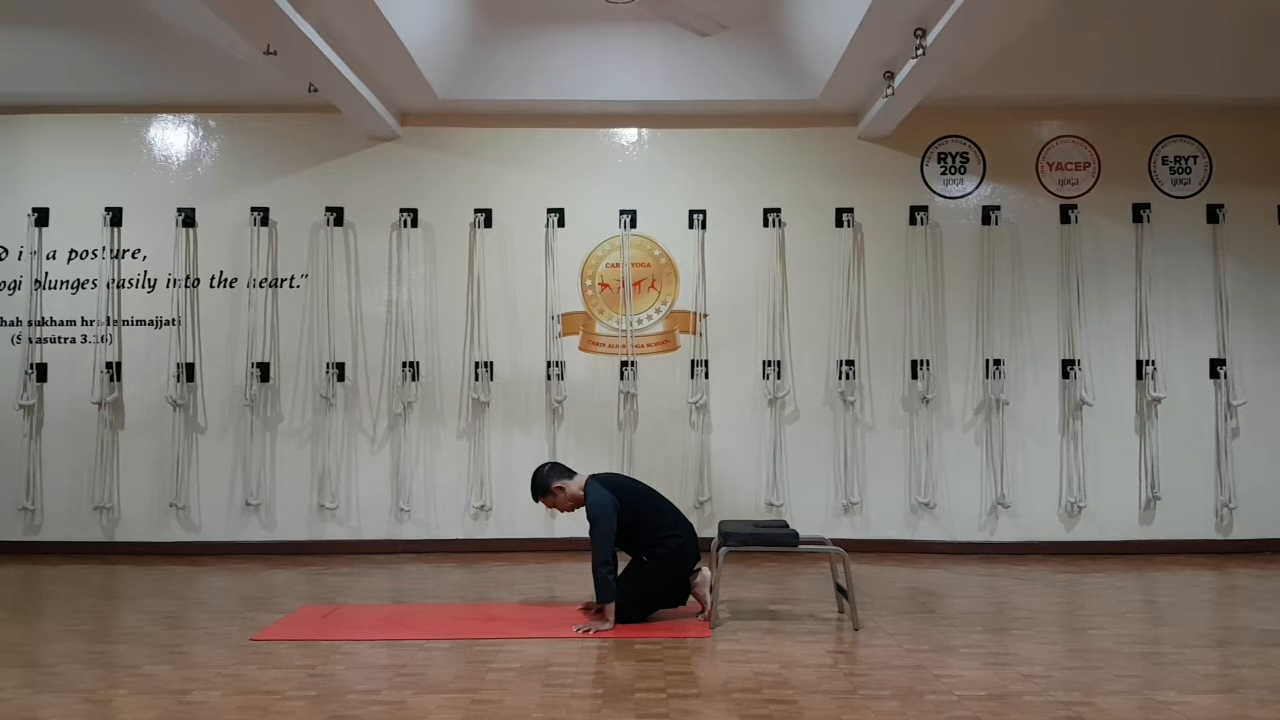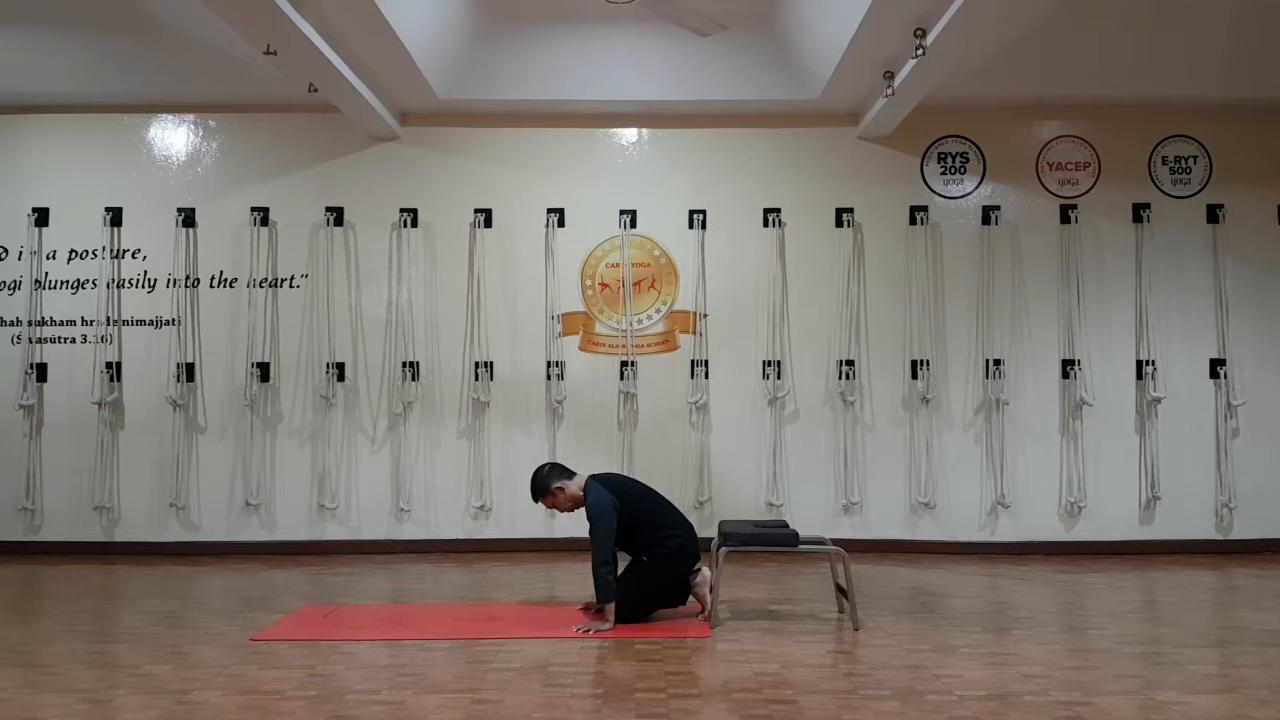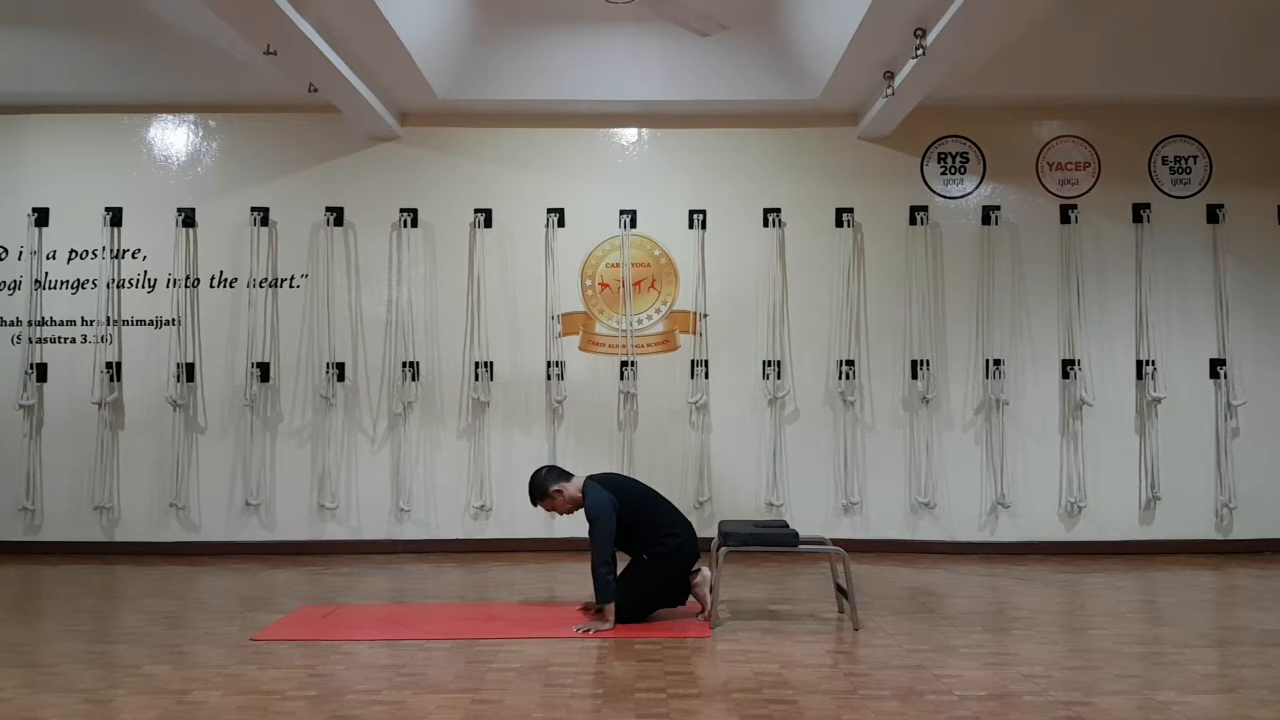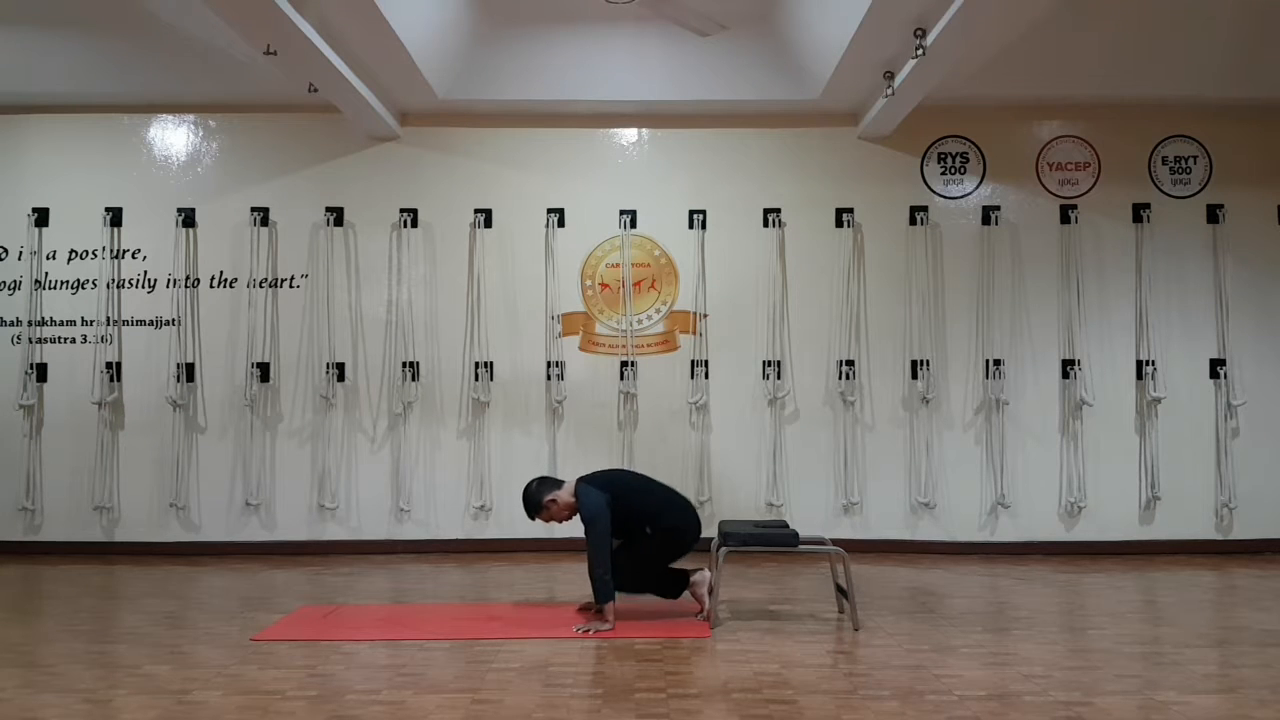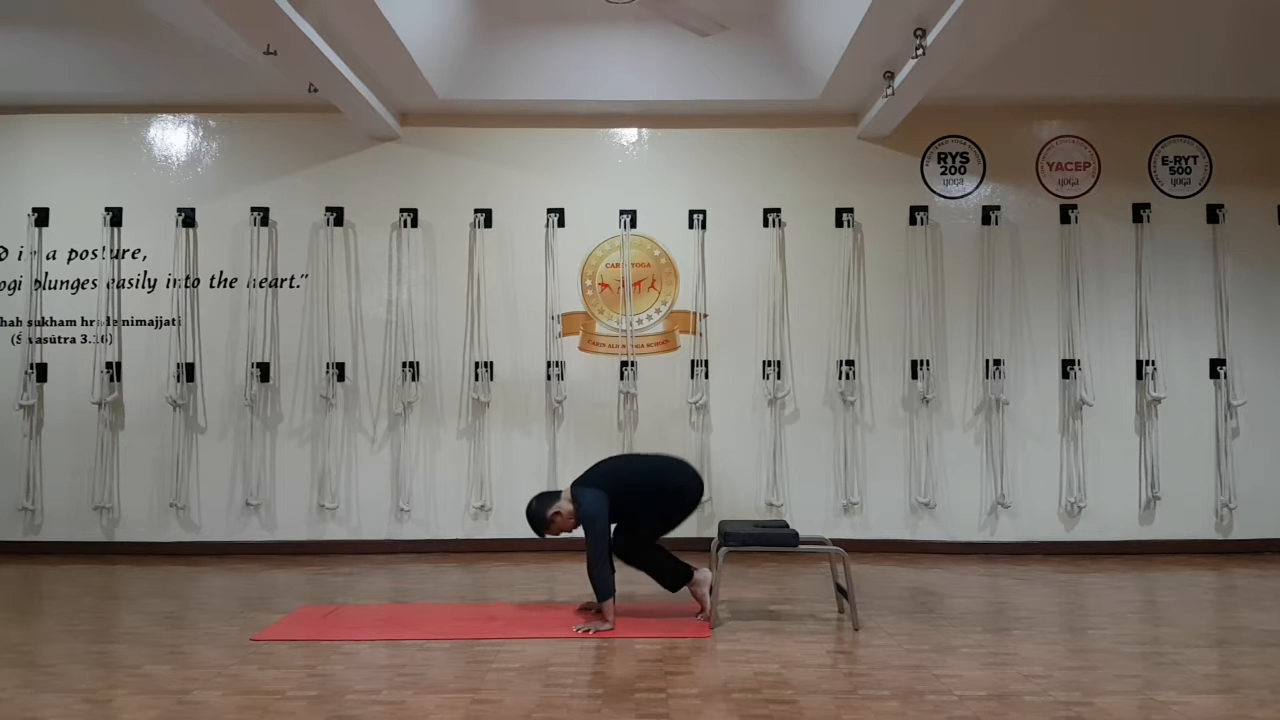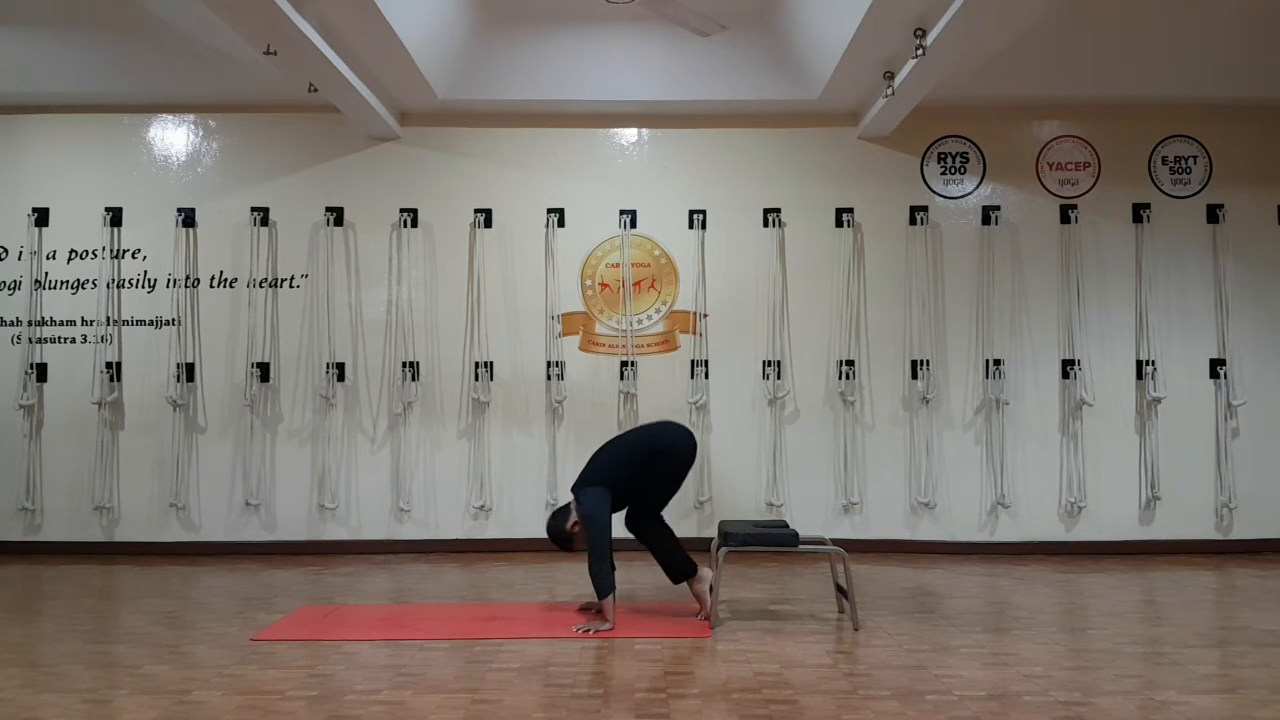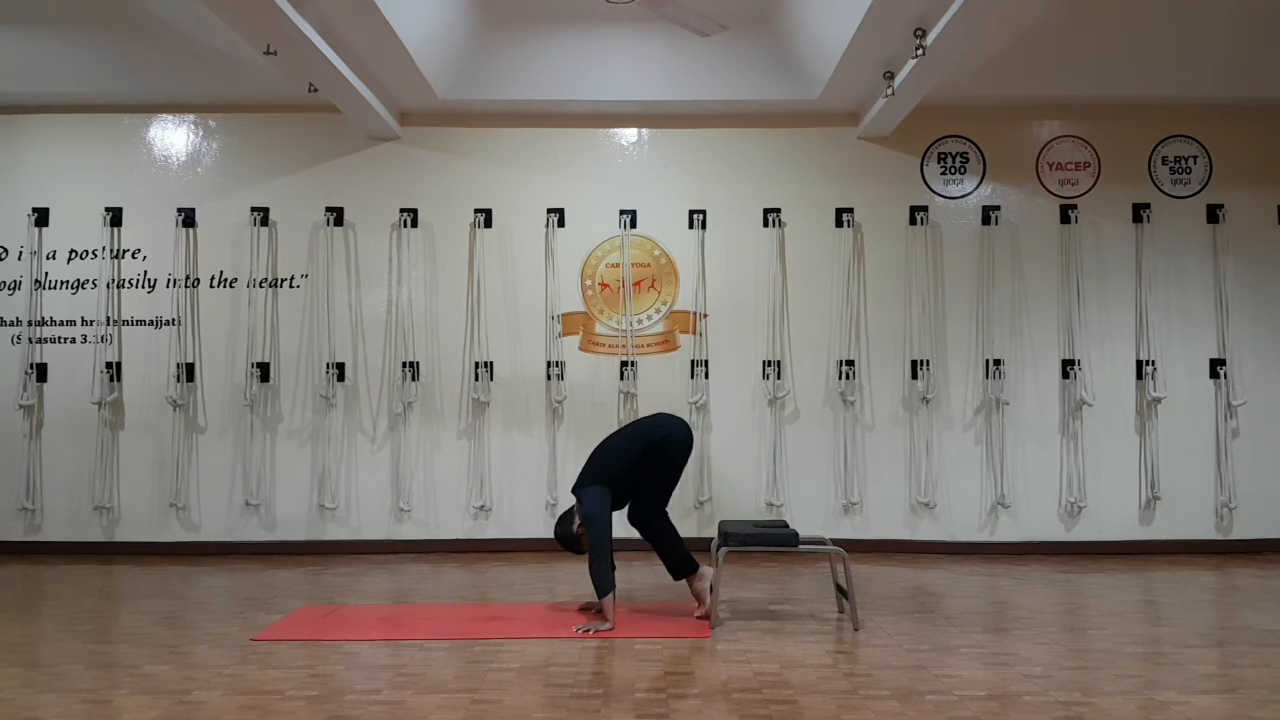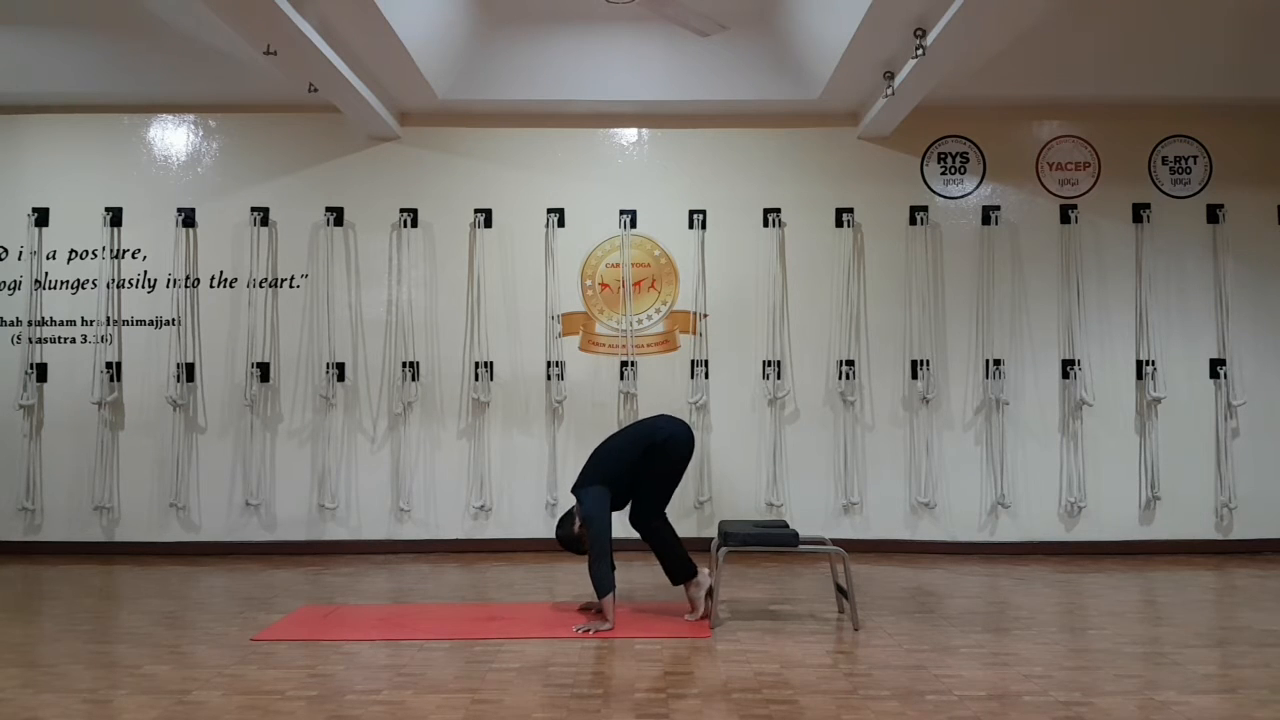
dt=0.3s
person 1, frame 1
left shoulder: (599, 501)
right shoulder: (599, 488)
left elbow: (602, 559)
right elbow: (606, 552)
left wrist: (608, 619)
right wrist: (605, 601)
left hip: (674, 548)
right hip: (675, 543)
left knee: (623, 610)
right knee: (623, 598)
left ankle: (691, 585)
right ankle: (692, 578)
person 1, frame 2
left shoulder: (598, 501)
right shoulder: (598, 489)
left elbow: (603, 559)
right elbow: (607, 553)
left wrist: (608, 619)
right wrist: (606, 601)
left hip: (673, 548)
right hip: (674, 543)
left knee: (623, 610)
right knee: (623, 597)
left ankle: (692, 584)
right ankle: (691, 579)
person 1, frame 3
left shoulder: (597, 501)
right shoulder: (596, 490)
left elbow: (602, 560)
right elbow: (606, 553)
left wrist: (608, 619)
right wrist: (604, 602)
left hip: (674, 547)
right hip: (673, 542)
left knee: (624, 611)
right knee: (622, 596)
left ankle: (692, 584)
right ankle: (692, 578)
person 1, frame 4
left shoulder: (591, 501)
right shoulder: (588, 491)
left elbow: (599, 560)
right elbow: (602, 554)
left wrist: (607, 619)
right wrist: (603, 602)
left hip: (676, 526)
right hip: (675, 522)
left knee: (619, 574)
right knee: (618, 565)
left ankle: (692, 581)
right ankle: (693, 578)
person 1, frame 5
left shoulder: (589, 505)
right shoulder: (583, 498)
left elbow: (597, 559)
right elbow: (601, 552)
left wrist: (608, 619)
right wrist: (605, 605)
left hip: (680, 484)
right hip: (673, 480)
left knee: (627, 543)
right knee: (631, 541)
left ankle: (693, 579)
right ankle: (693, 577)
person 1, frame 6
left shoulder: (591, 504)
right shoulder: (590, 497)
left elbow: (599, 559)
right elbow: (603, 553)
left wrist: (608, 619)
right wrist: (605, 602)
left hip: (673, 446)
right hip: (669, 445)
left knee: (641, 522)
right knee: (641, 521)
left ankle: (695, 577)
right ankle: (695, 576)
person 1, frame 7
left shoulder: (591, 504)
right shoulder: (591, 498)
left elbow: (599, 558)
right elbow: (602, 553)
left wrist: (608, 619)
right wrist: (605, 603)
left hip: (668, 436)
right hip: (662, 436)
left knee: (646, 517)
right knee: (643, 516)
left ankle: (695, 575)
right ankle: (694, 573)
person 1, frame 8
left shoulder: (591, 504)
right shoulder: (592, 498)
left elbow: (599, 559)
right elbow: (603, 552)
left wrist: (608, 619)
right wrist: (605, 604)
left hip: (669, 437)
right hip: (663, 437)
left knee: (647, 519)
right knee: (645, 517)
left ankle: (693, 581)
right ankle: (693, 576)
